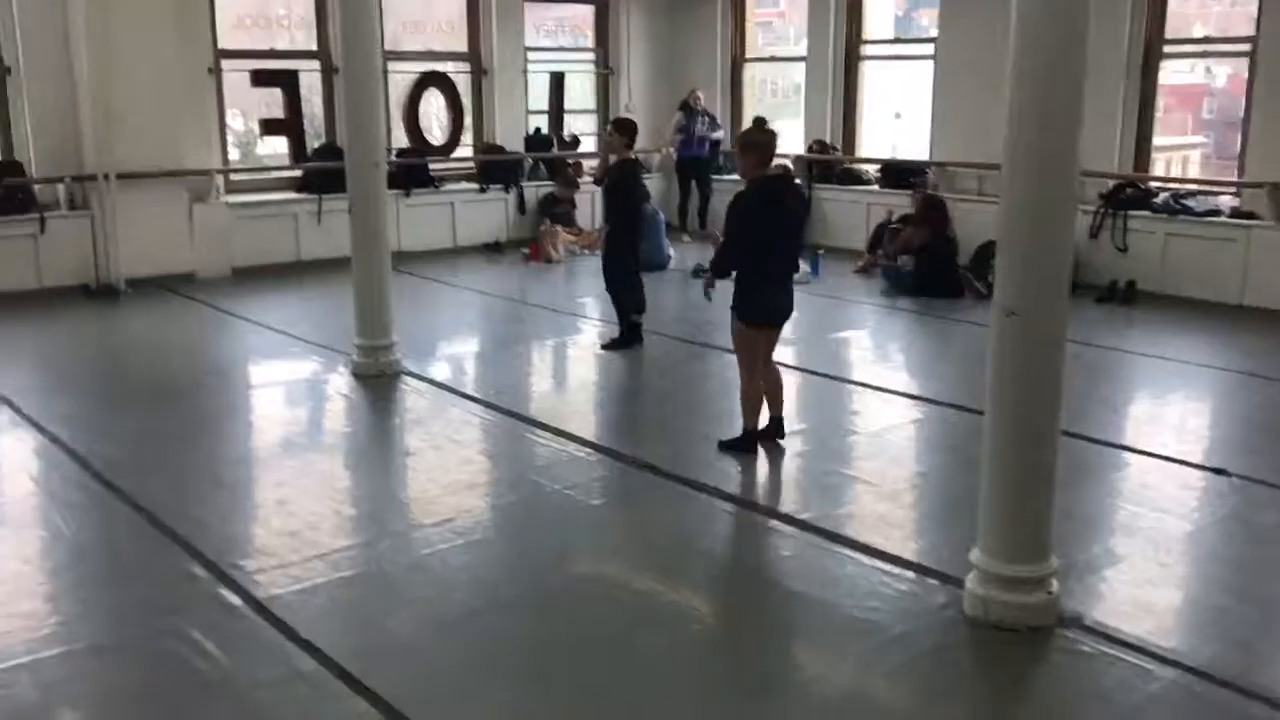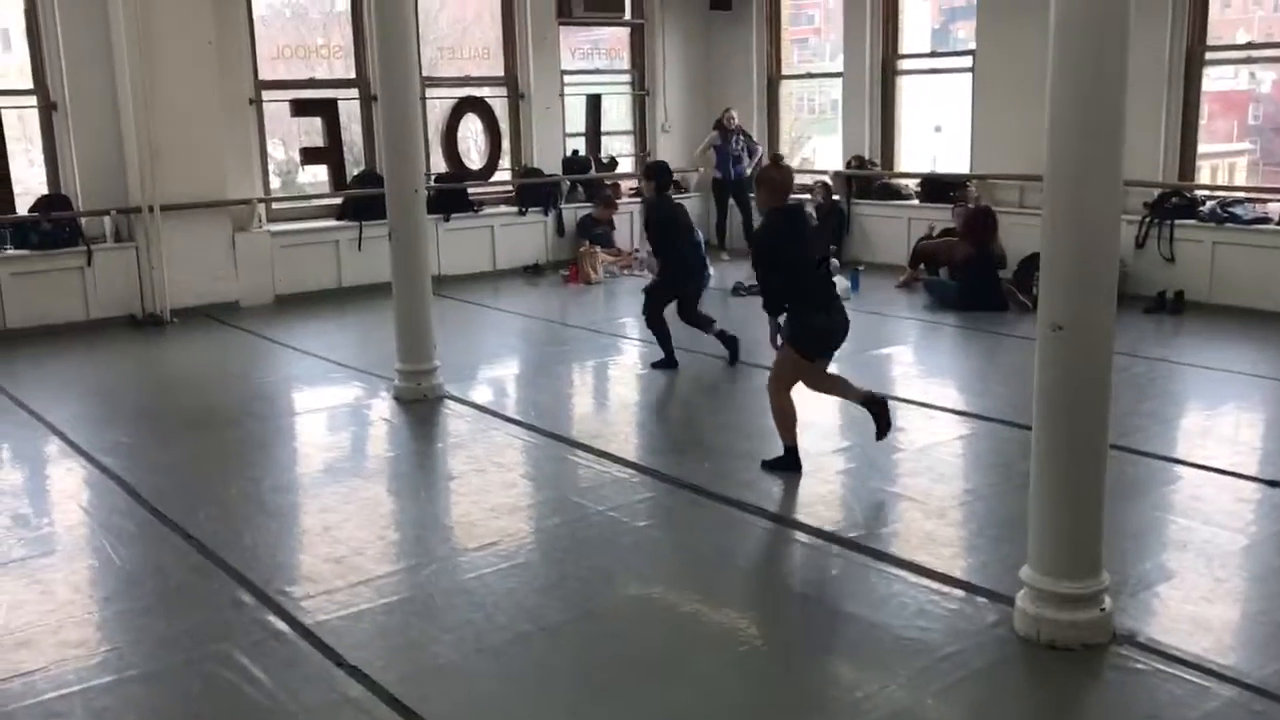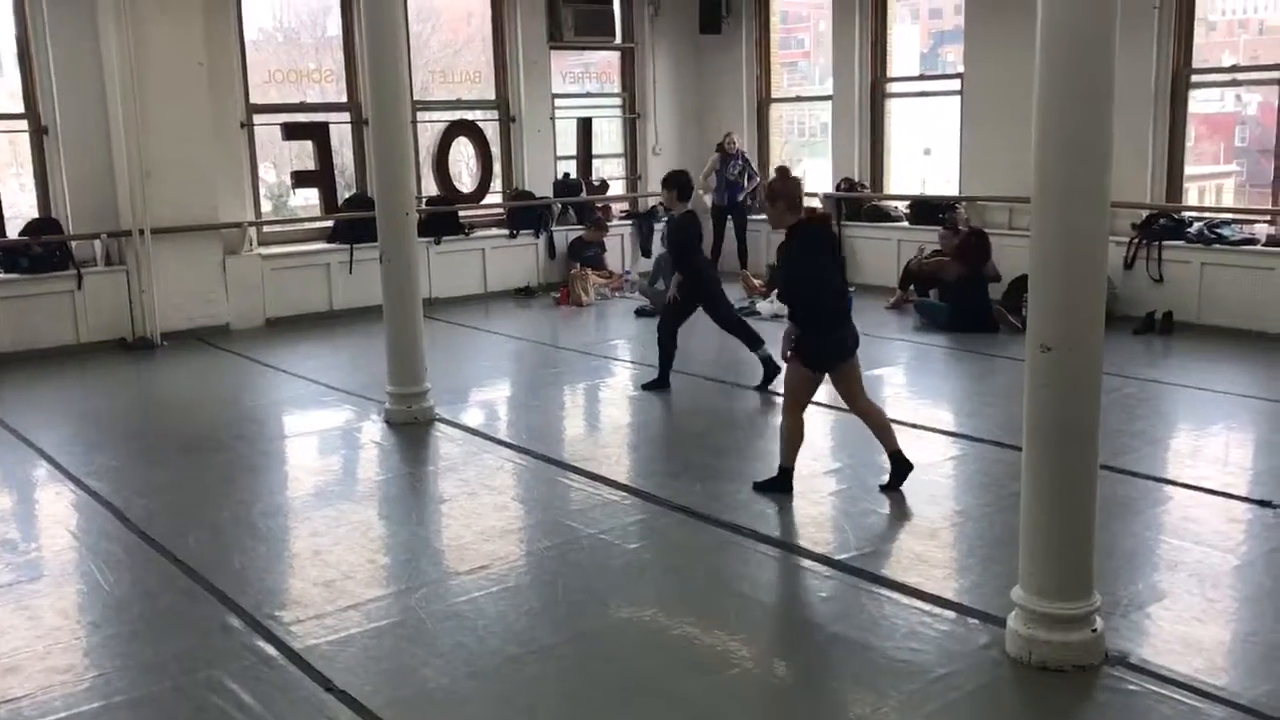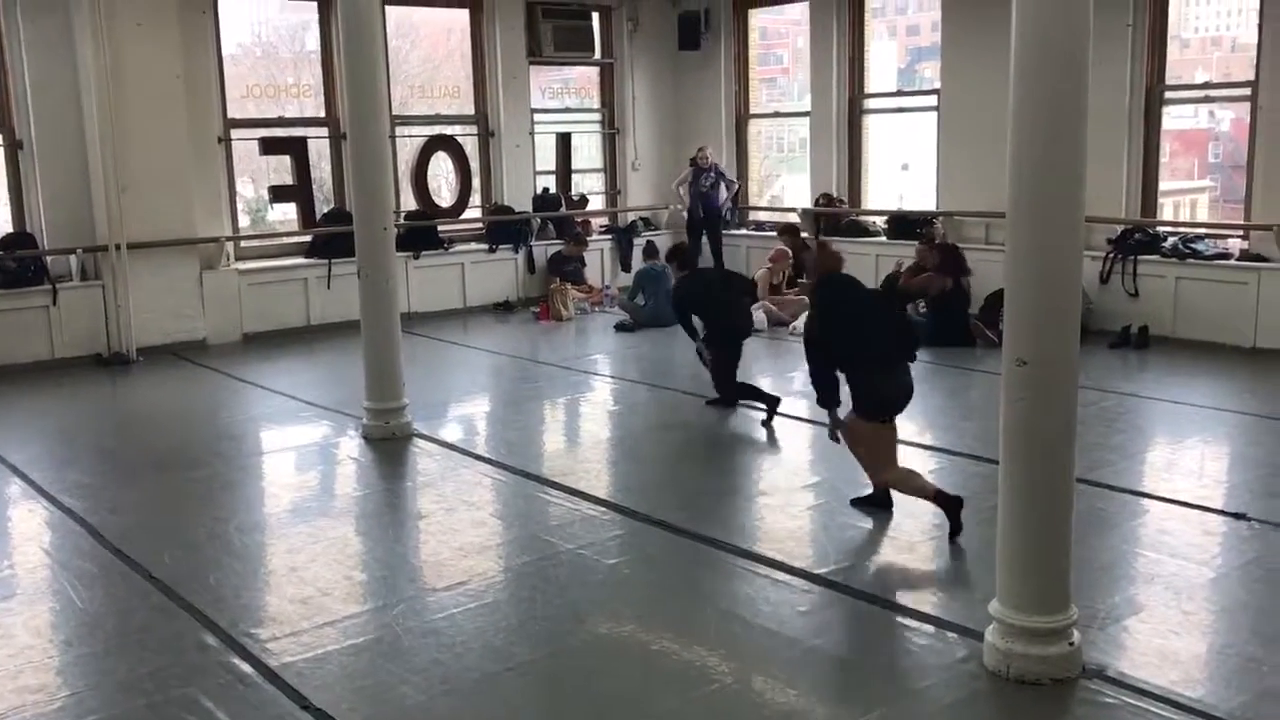
dt=0.5s
person 1, frame 1
left shoulder: (745, 202)
right shoulder: (791, 194)
left elbow: (730, 252)
right elbow: (792, 241)
left wrist: (712, 274)
left hip: (754, 293)
right hip: (783, 291)
left knee: (750, 371)
right knee: (765, 361)
left ankle: (748, 437)
right ankle: (776, 424)
person 1, frame 2
left shoulder: (767, 234)
right shoulder: (799, 222)
left elbow: (772, 286)
left wrist: (774, 321)
left hip: (810, 323)
right hip: (834, 315)
left knee: (778, 387)
right knee: (814, 377)
left ankle: (790, 457)
right ankle: (871, 401)
person 1, frame 3
left shoulder: (793, 247)
right shoulder: (820, 233)
left elbow: (801, 302)
left wrist: (789, 334)
left hip: (818, 338)
right hip: (843, 332)
left knee: (792, 409)
right knee: (858, 401)
left ankle: (784, 477)
right ankle: (898, 461)
person 1, frame 4
left shoulder: (818, 318)
right shoulder: (870, 297)
left elbow: (822, 370)
right elbow: (906, 332)
left wrist: (832, 415)
right wrist: (898, 361)
left hip: (872, 387)
right hip: (900, 379)
left knee: (887, 468)
right knee: (851, 428)
left ankle: (948, 502)
right ankle: (880, 494)
person 2, frame 1
left shoulder: (628, 168)
right shoulder: (619, 165)
left elbow: (625, 207)
right elbow: (599, 180)
left wrist: (606, 232)
right wrist: (604, 156)
left hip: (621, 233)
right hip: (626, 232)
left knee: (617, 283)
right knee: (630, 279)
left ankle: (627, 334)
right ankle: (634, 331)
person 2, frame 2
left shoulder: (655, 210)
right shoulder: (676, 208)
left elbow: (659, 244)
right elbow: (692, 237)
left wrist: (659, 267)
left hip: (679, 269)
right hip: (698, 267)
left knee: (652, 310)
right knee: (688, 313)
left ankle: (670, 358)
right ankle: (726, 337)
person 2, frame 3
left shoulder: (685, 222)
right shoulder: (684, 219)
left elbow: (688, 258)
left wrist: (674, 283)
right wrist: (676, 281)
left hip: (697, 282)
right hip: (706, 280)
left knee: (667, 325)
right knee: (732, 321)
left ankle: (663, 378)
right ankle: (769, 364)
person 2, frame 4
left shoulder: (679, 291)
right shoulder: (712, 273)
left elbow: (689, 327)
right elbow: (749, 287)
left wrist: (703, 347)
left hip: (726, 328)
right hip: (744, 320)
left knee: (725, 384)
right knee: (707, 344)
left ankle: (768, 401)
right ankle: (727, 395)
